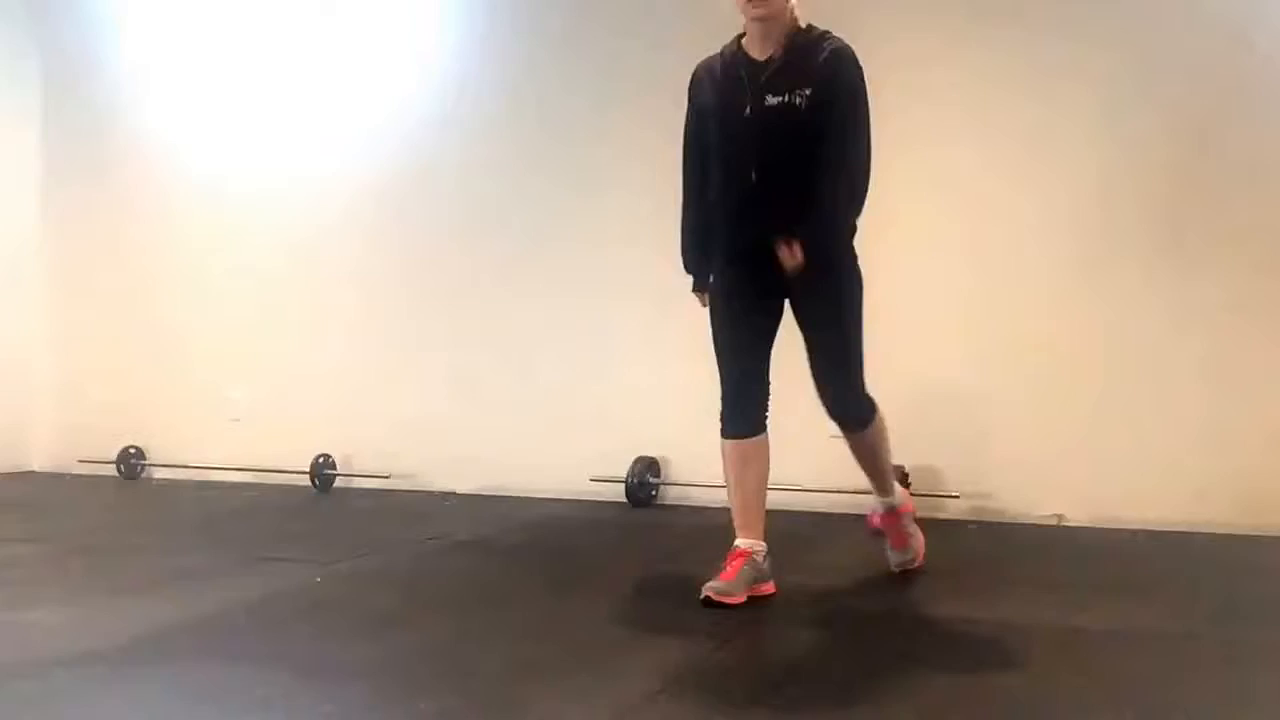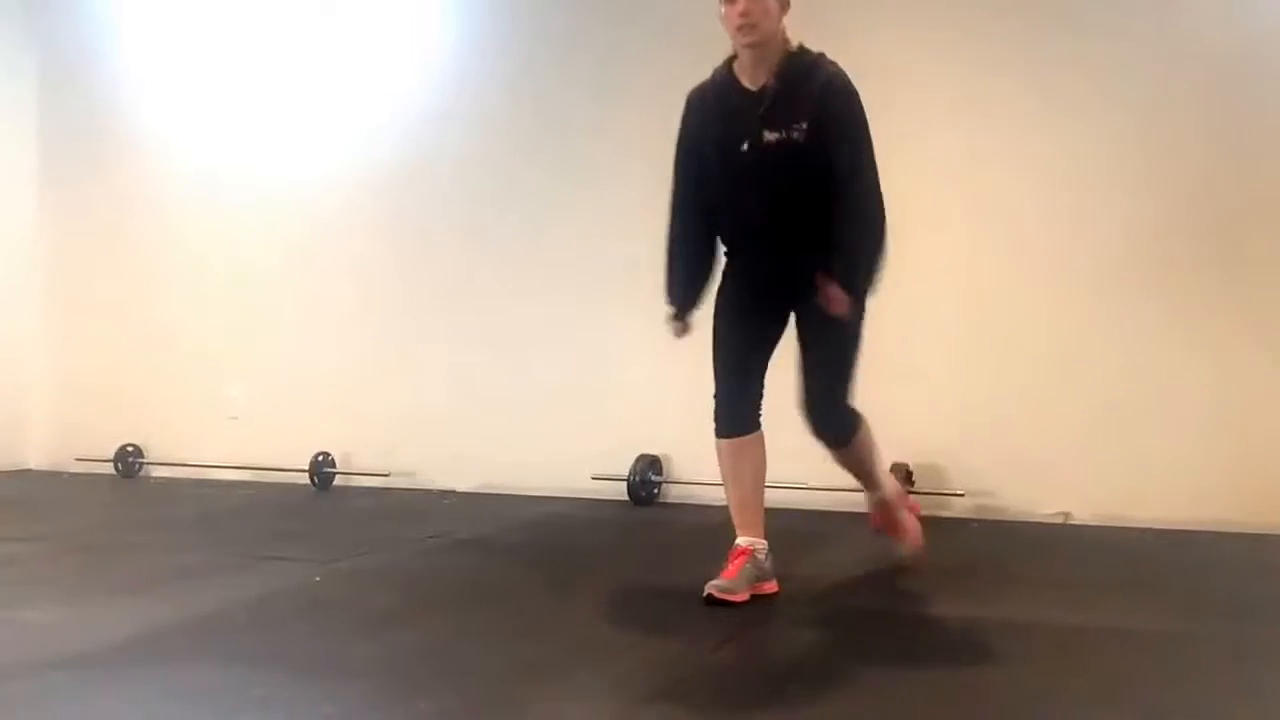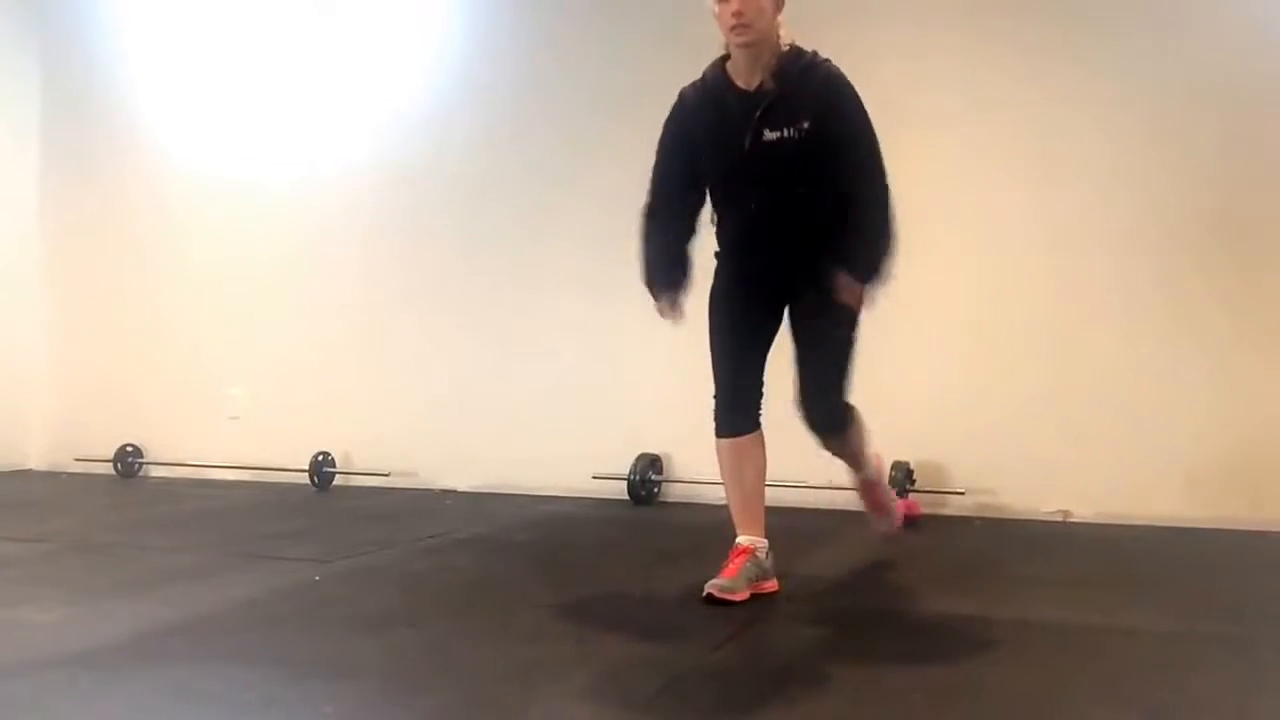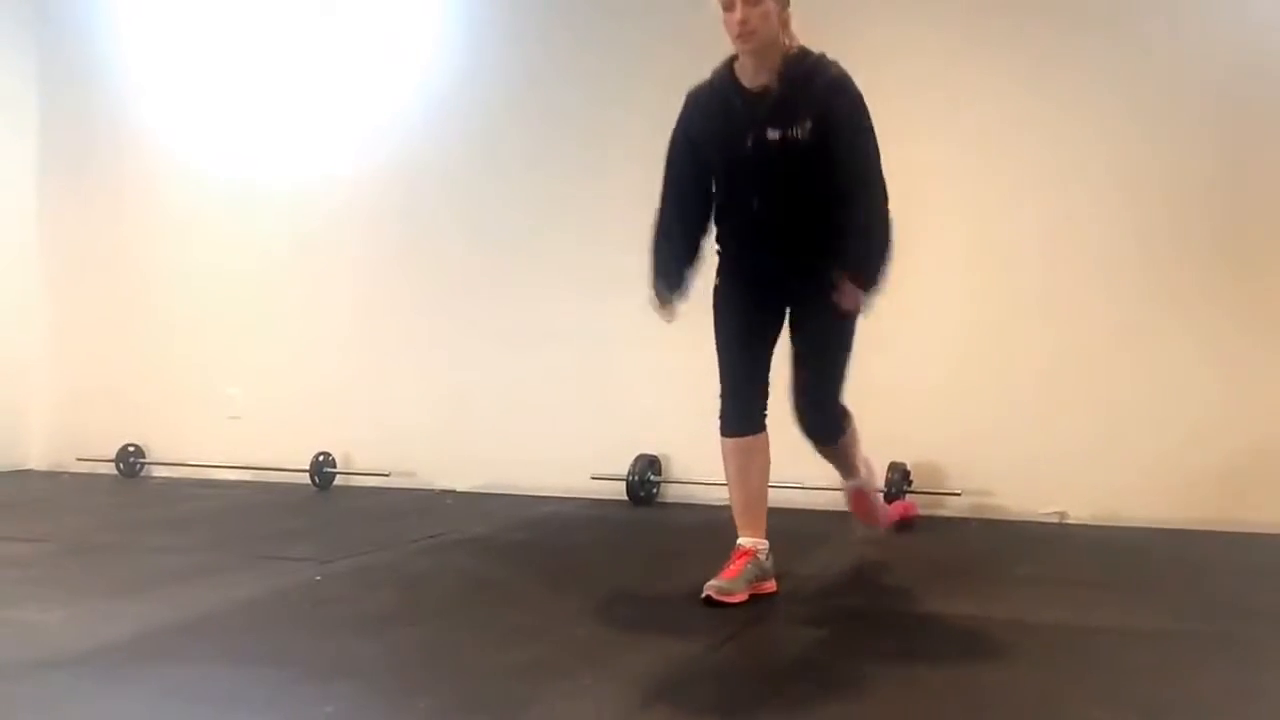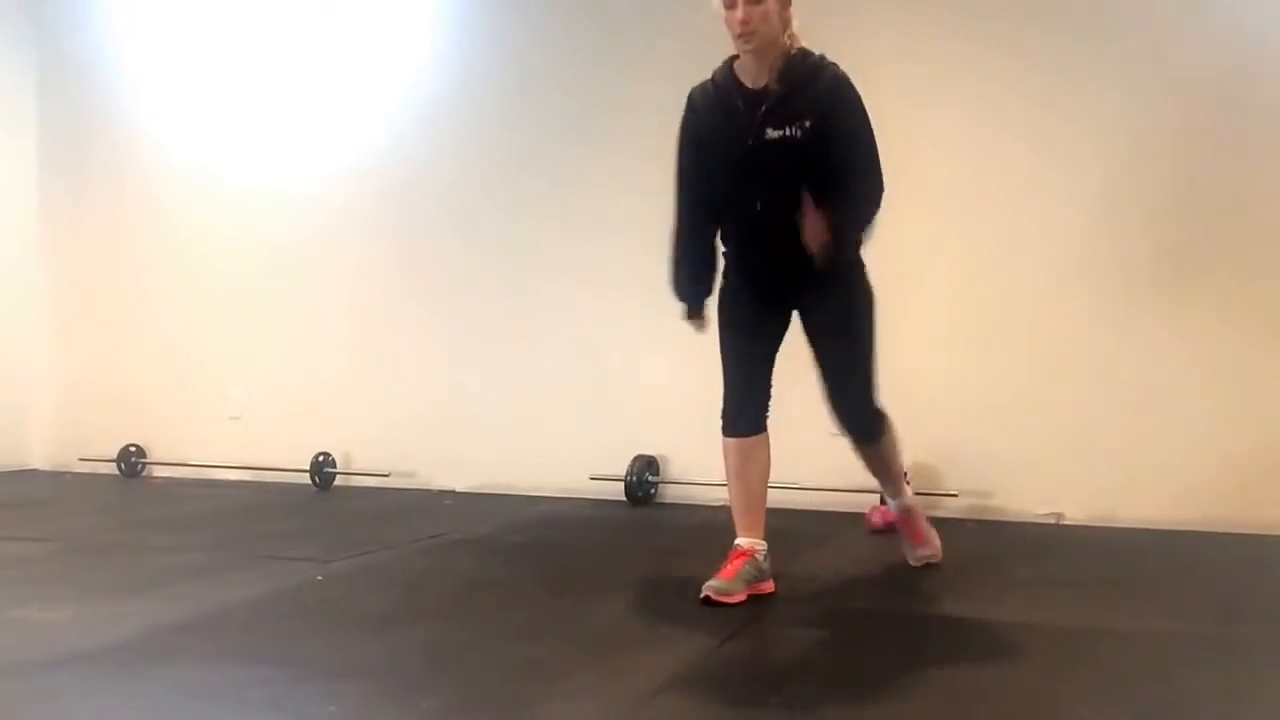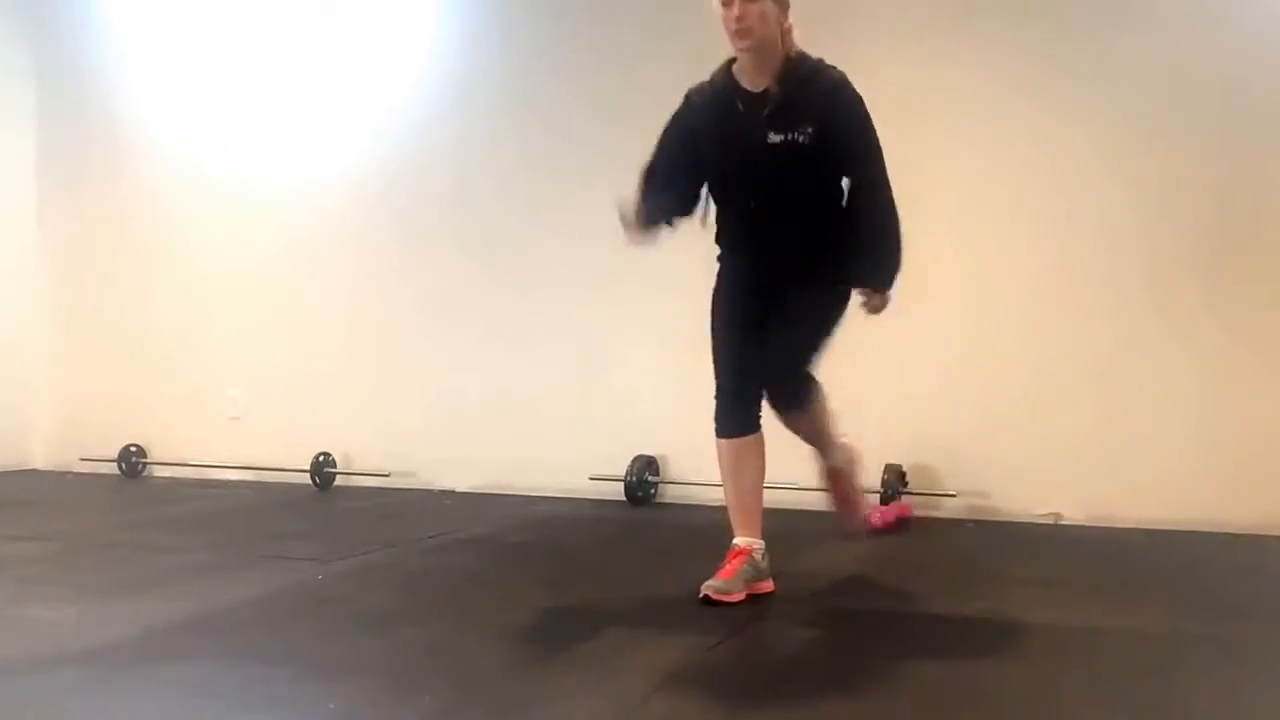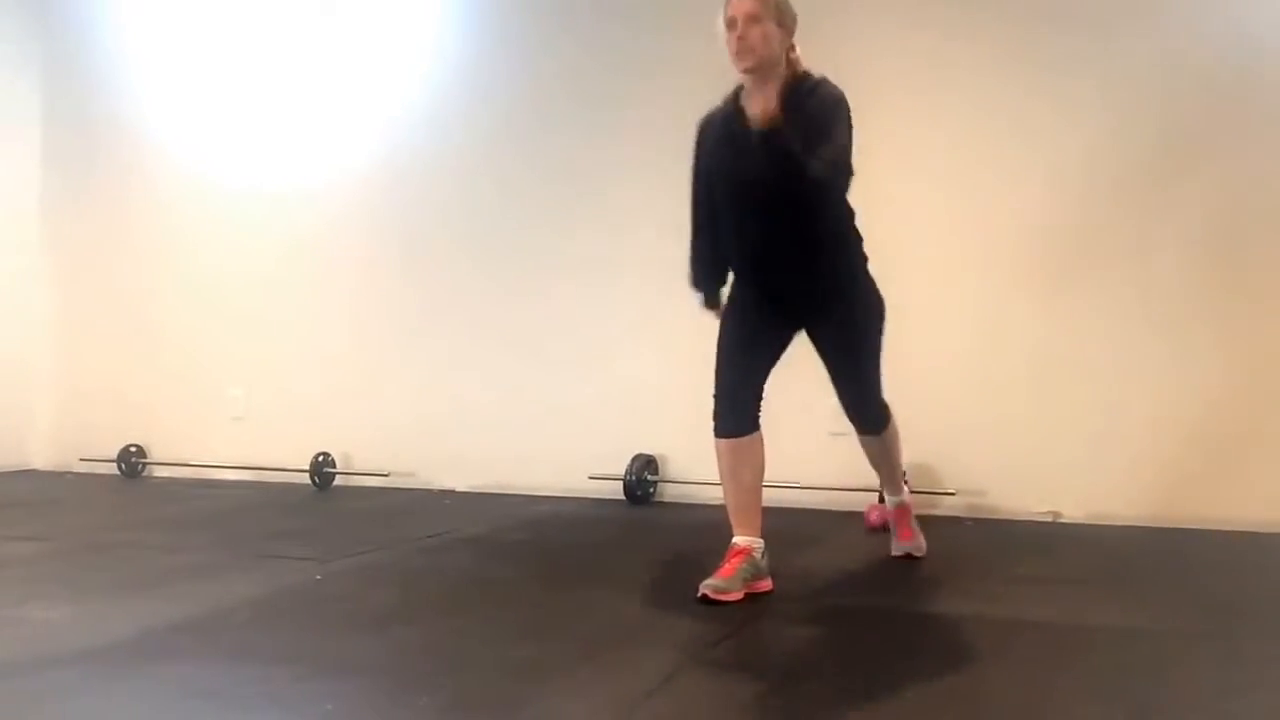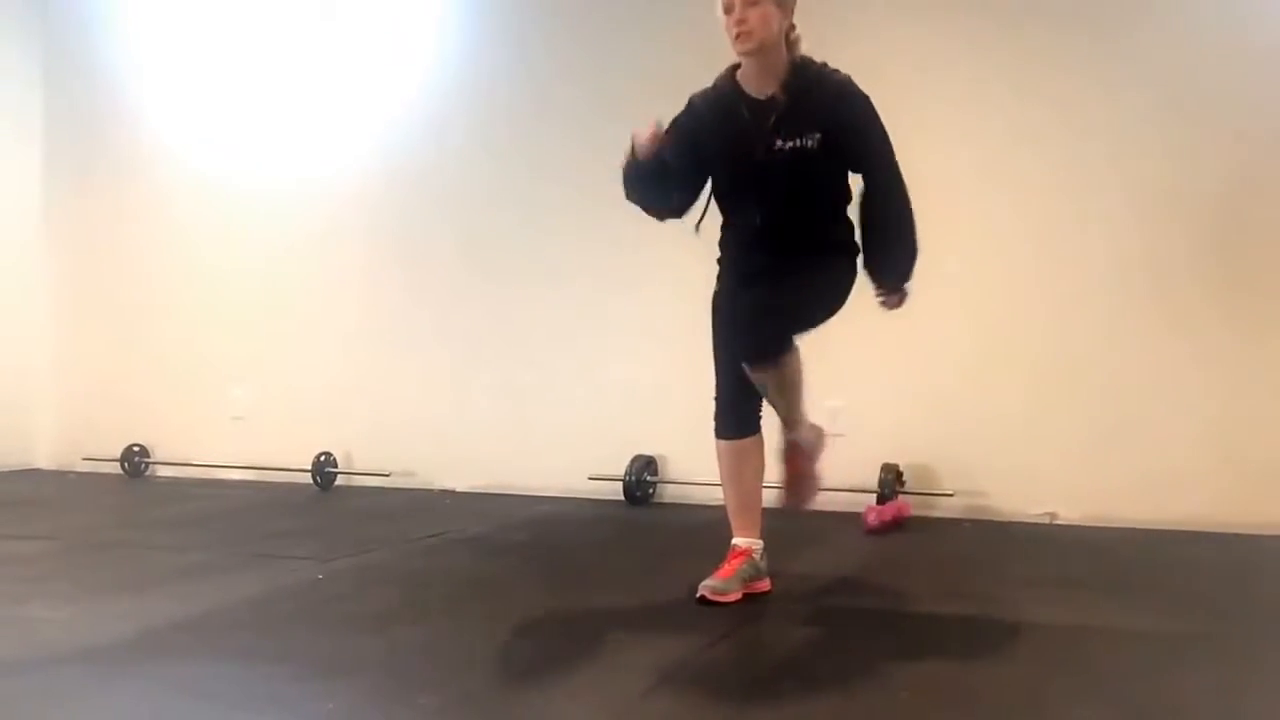
dt=0.5s
person 1, frame 1
left shoulder: (830, 62)
right shoulder: (710, 78)
left elbow: (850, 166)
right elbow: (697, 181)
left wrist: (810, 239)
right wrist: (698, 267)
left hip: (821, 260)
right hip: (738, 264)
left knee: (843, 394)
right knee: (740, 402)
left ankle: (892, 504)
right ankle: (750, 556)
person 1, frame 2
left shoulder: (825, 86)
right shoulder: (705, 104)
left elbow: (859, 189)
right elbow: (691, 207)
left wrist: (851, 278)
right wrist: (682, 294)
left hip: (826, 274)
right hip: (748, 276)
left knee: (824, 409)
right knee: (733, 404)
left ankle: (886, 496)
right ankle: (751, 554)
person 1, frame 3
left shoulder: (820, 84)
right shoulder: (697, 103)
left elbow: (865, 180)
right elbow: (672, 198)
left wrist: (863, 265)
right wrist: (665, 277)
left hip: (822, 267)
right hip: (742, 271)
left knee: (821, 404)
right knee: (733, 403)
left ankle: (871, 479)
right ankle: (752, 554)
person 1, frame 4
left shoulder: (827, 86)
right shoulder: (705, 105)
left elbow: (865, 186)
right elbow: (685, 199)
left wrist: (861, 271)
right wrist: (670, 275)
left hip: (823, 272)
right hip: (744, 275)
left knee: (817, 408)
right knee: (740, 404)
left ankle: (857, 481)
right ankle: (752, 554)
person 1, frame 5
left shoulder: (823, 86)
right shoulder: (706, 103)
left elbow: (866, 182)
right elbow: (694, 204)
left wrist: (837, 229)
right wrist: (692, 288)
left hip: (827, 274)
right hip: (748, 277)
left knee: (853, 407)
right knee: (741, 404)
left ankle: (905, 506)
right ankle: (750, 556)
person 1, frame 6
left shoulder: (824, 91)
right shoulder: (703, 106)
left elbow: (870, 184)
right elbow: (672, 184)
left wrist: (877, 271)
right wrist: (645, 211)
left hip: (819, 270)
right hip: (743, 270)
left knee: (779, 373)
right knee: (734, 403)
left ankle: (836, 460)
right ankle: (748, 555)
person 1, frame 7
left shoulder: (821, 103)
right shoulder: (717, 127)
left elbow: (824, 181)
right elbow: (708, 214)
left wrist: (774, 131)
right wrist: (709, 285)
left hip: (835, 284)
right hip: (758, 289)
left knee: (864, 406)
right knee: (733, 400)
left ankle: (899, 506)
right ankle: (748, 554)
person 1, frame 8
left shoulder: (832, 96)
right shoulder: (709, 110)
left elbow: (882, 181)
right elbow: (667, 195)
left wrist: (892, 268)
right wrist: (645, 163)
left hip: (821, 264)
right hip: (745, 270)
left knee: (757, 331)
right knee: (734, 404)
left ankle: (799, 436)
right ankle: (747, 554)
